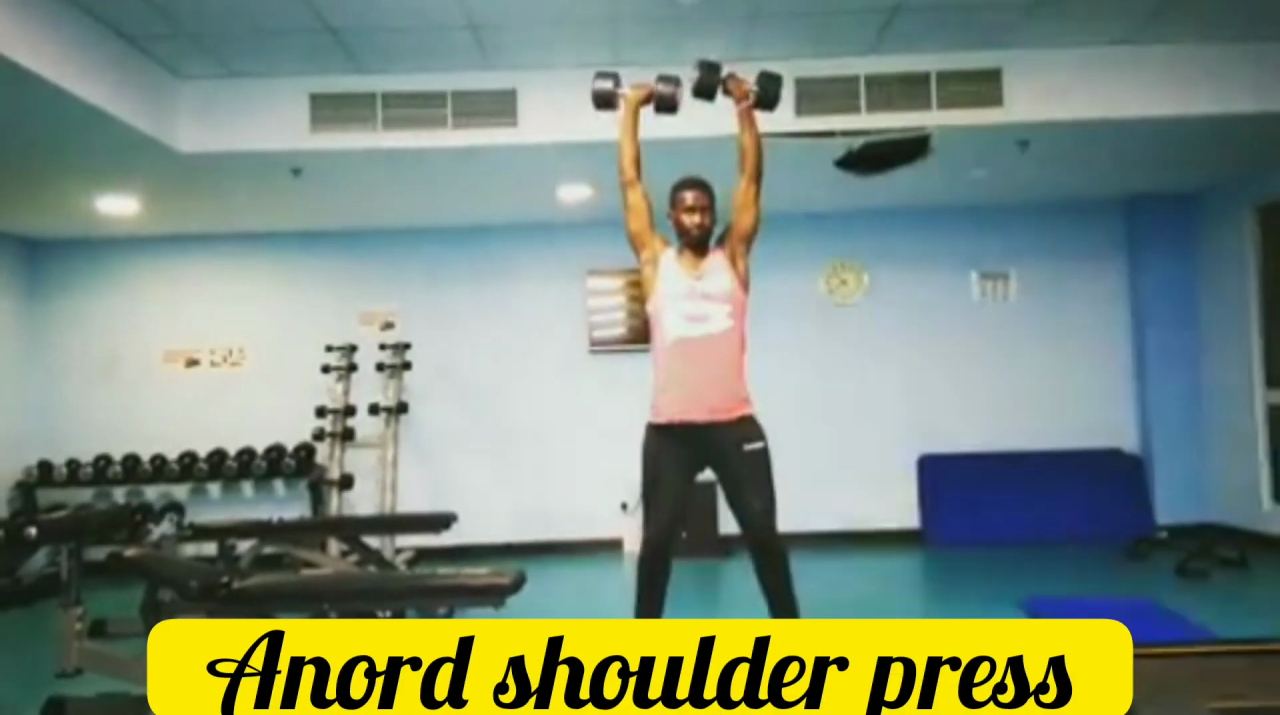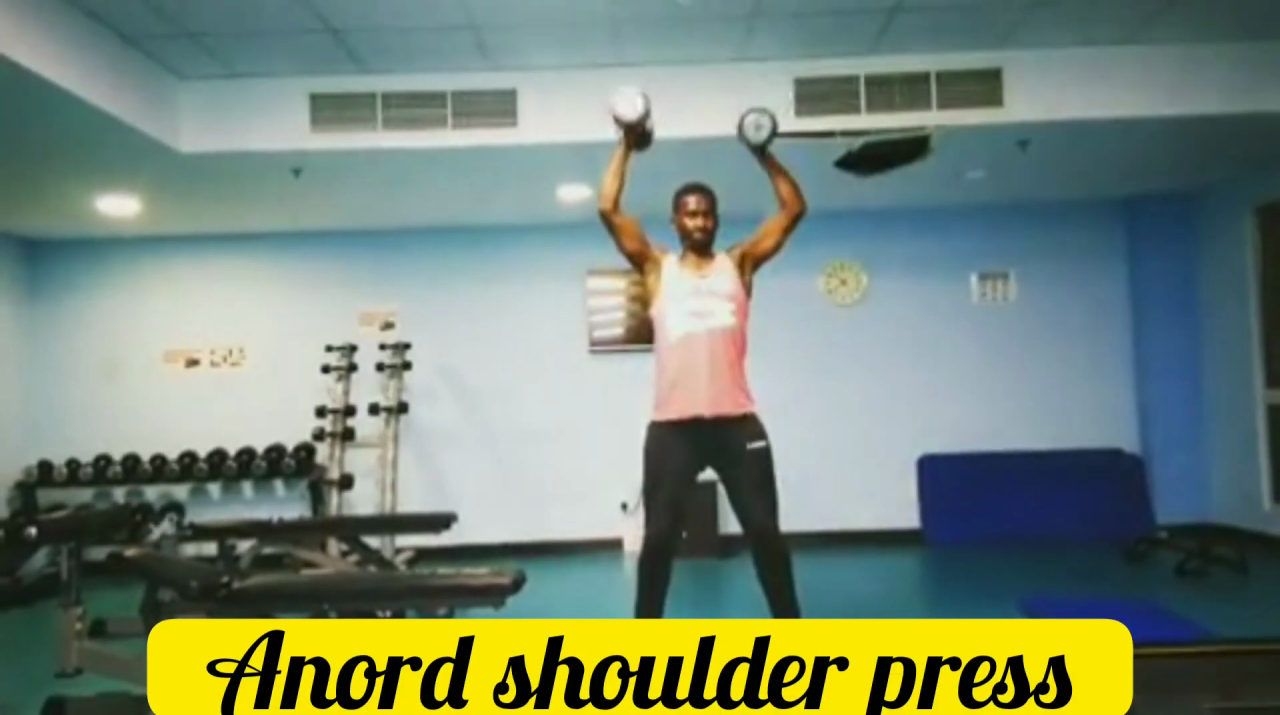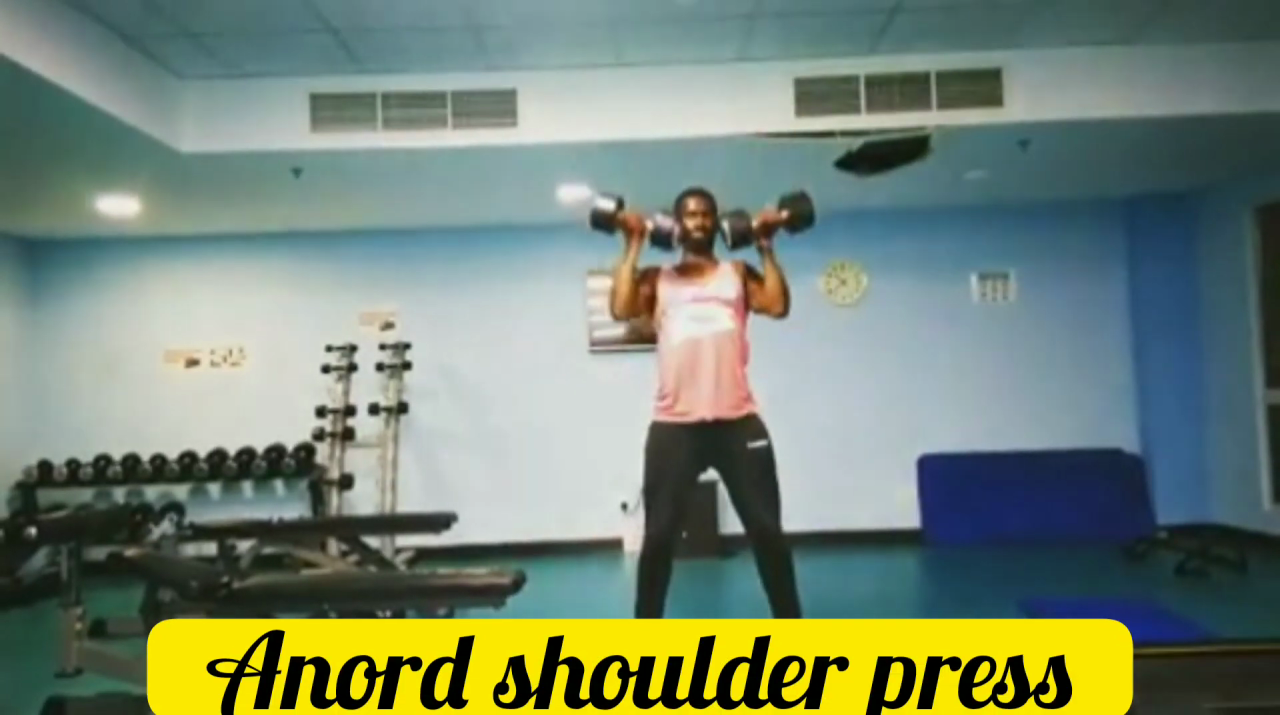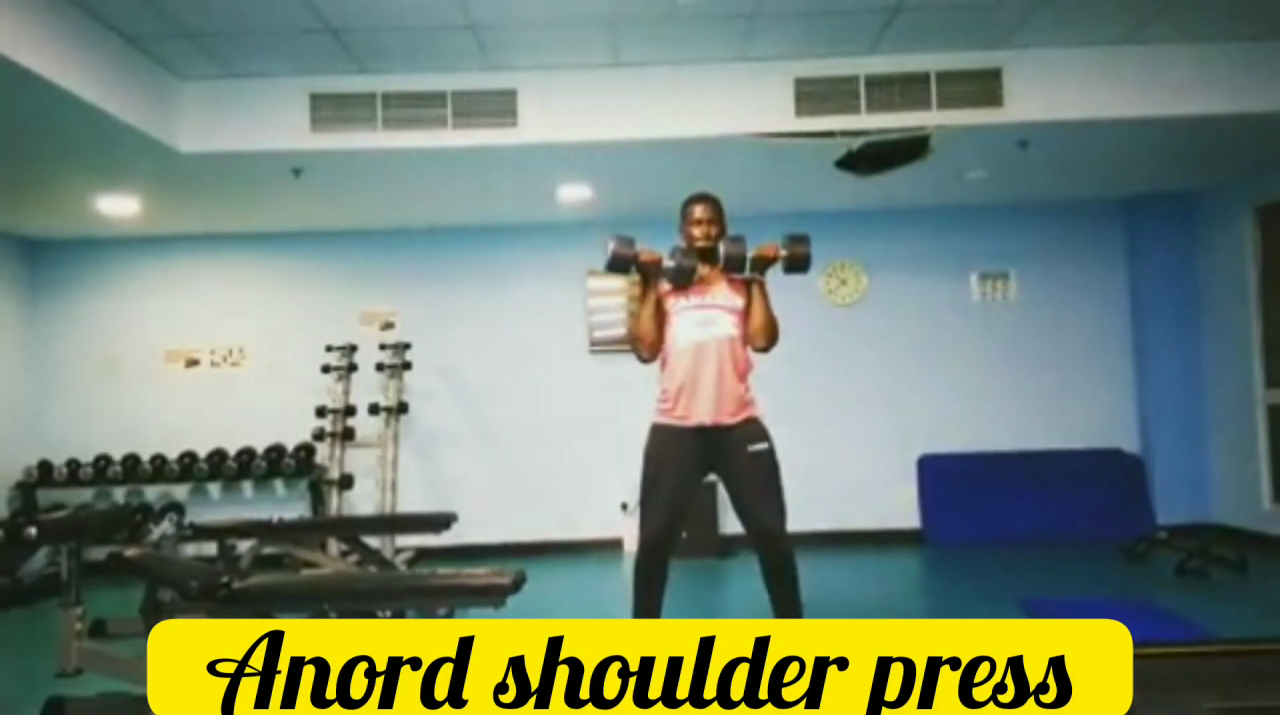
dt=0.5s
person 1, frame 1
left shoulder: (733, 257)
right shoulder: (655, 260)
left elbow: (752, 175)
right elbow: (629, 181)
left wrist: (743, 106)
right wrist: (632, 109)
left hip: (734, 424)
right hip: (670, 428)
left knee: (763, 534)
right knee: (657, 539)
person 1, frame 2
left shoulder: (738, 264)
right shoulder: (657, 267)
left elbow: (793, 210)
right elbow: (609, 209)
left wrist: (761, 152)
right wrist: (627, 146)
left hip: (736, 421)
right hip: (672, 425)
left knee: (764, 531)
right knee: (659, 537)
person 1, frame 3
left shoulder: (740, 273)
right shoulder: (656, 278)
left elbow: (779, 306)
right elbow: (621, 309)
left wrist: (765, 245)
right wrist: (633, 245)
left hip: (737, 420)
right hip: (674, 424)
left knee: (767, 530)
right knee: (659, 535)
person 1, frame 4
left shoulder: (742, 285)
right shoulder: (663, 287)
left elbow: (763, 340)
right elbow: (644, 349)
left wrist: (758, 278)
right wrist: (648, 285)
left hip: (739, 425)
right hip: (675, 427)
left knee: (770, 532)
right knee: (655, 537)
